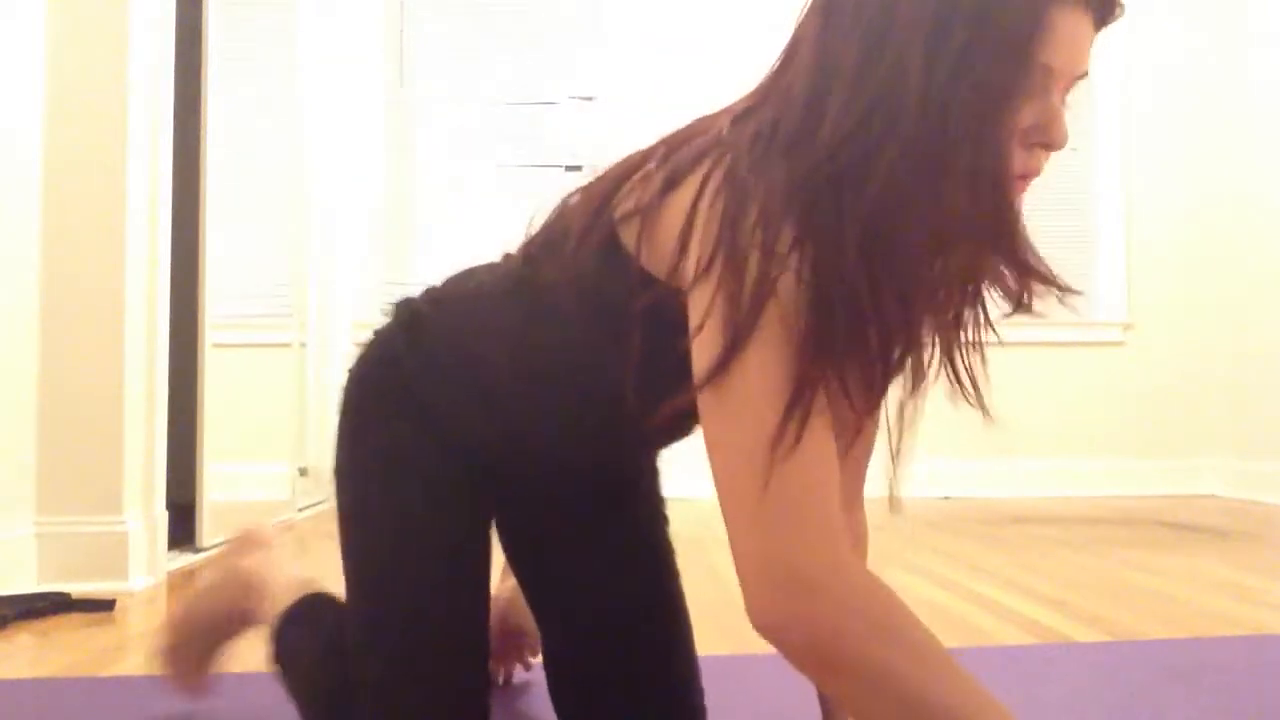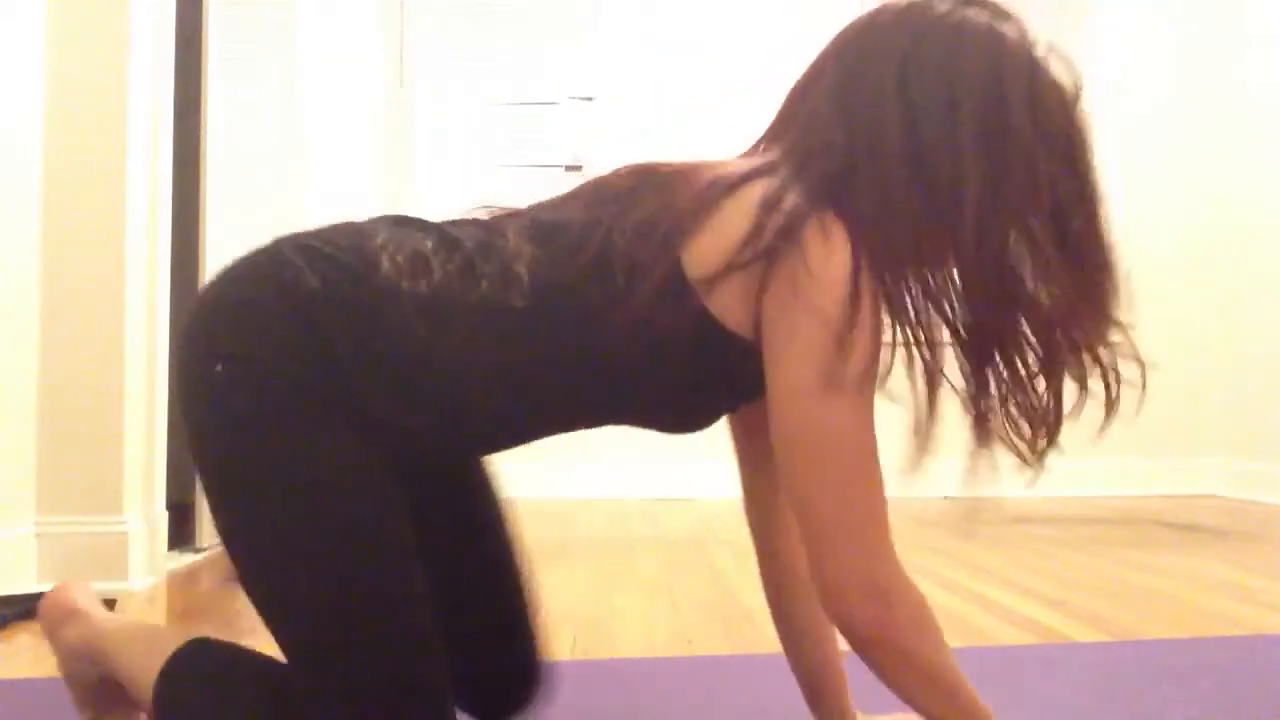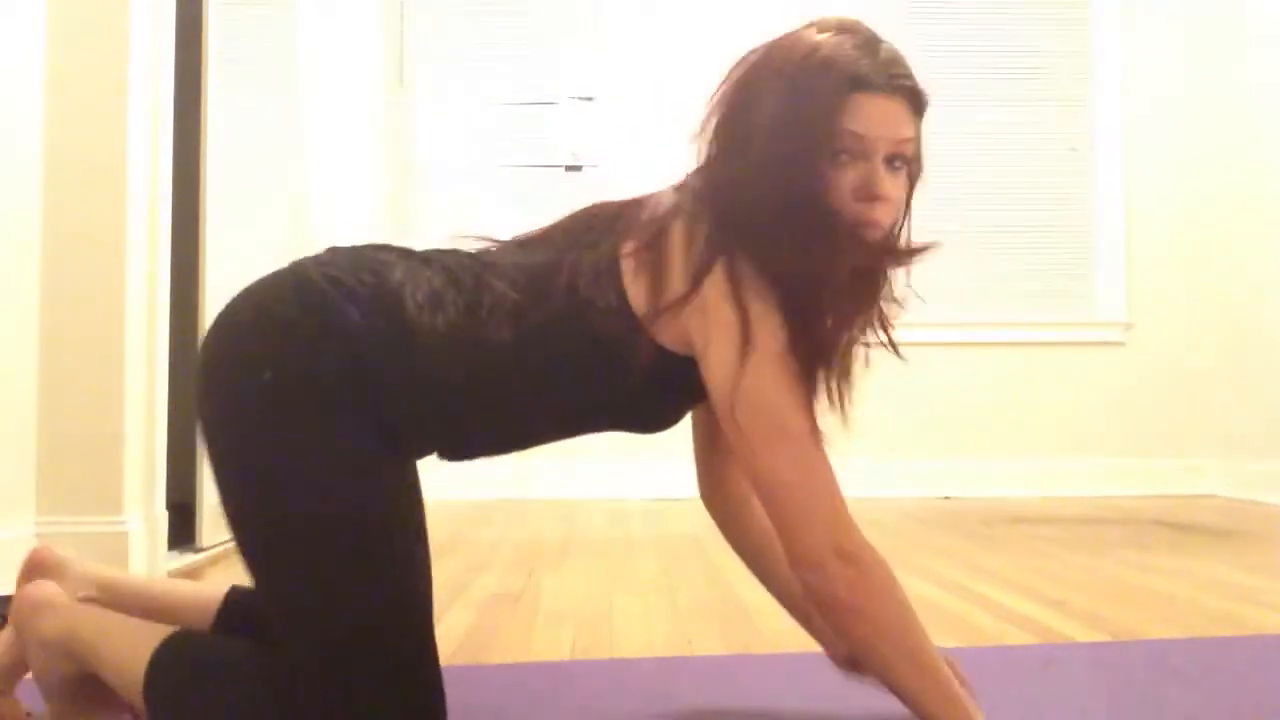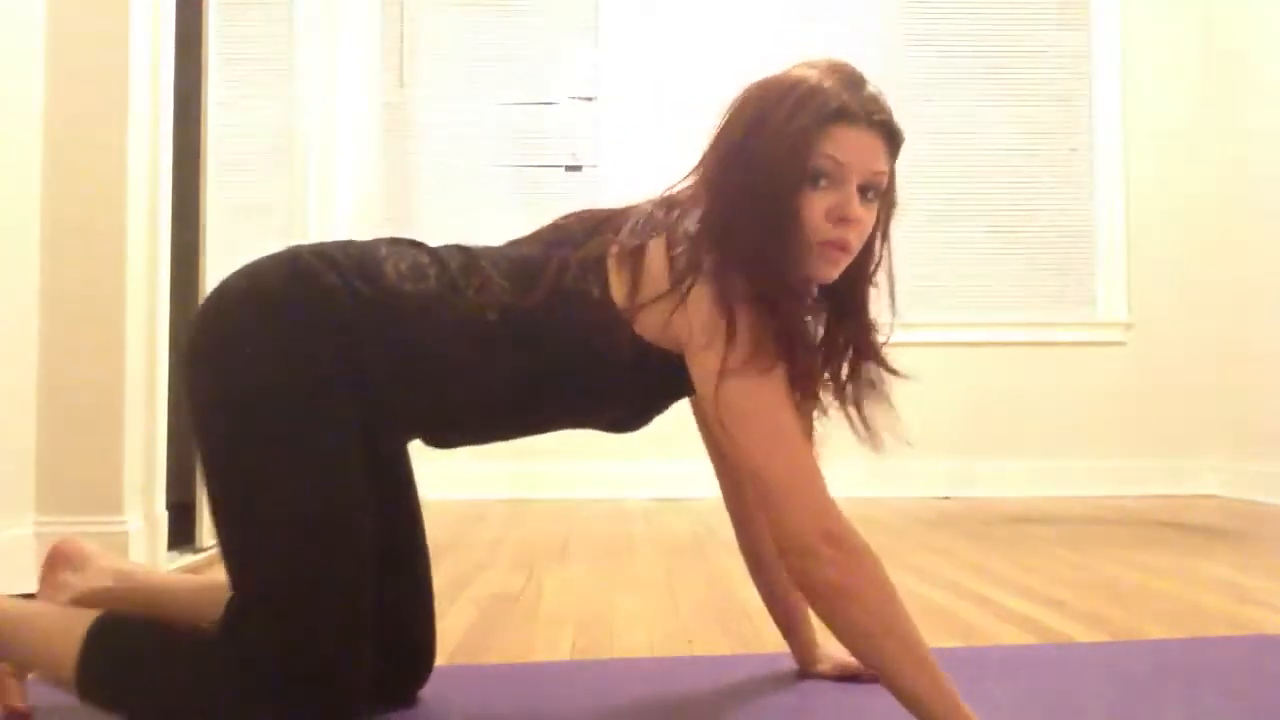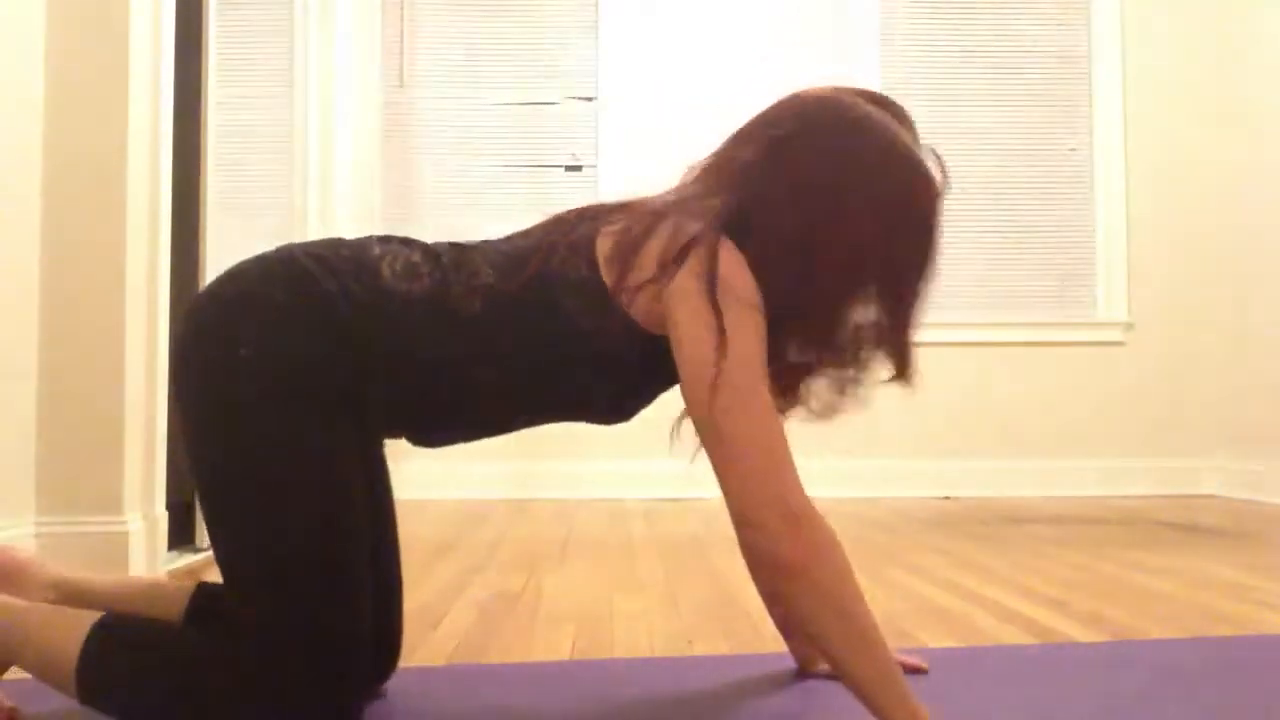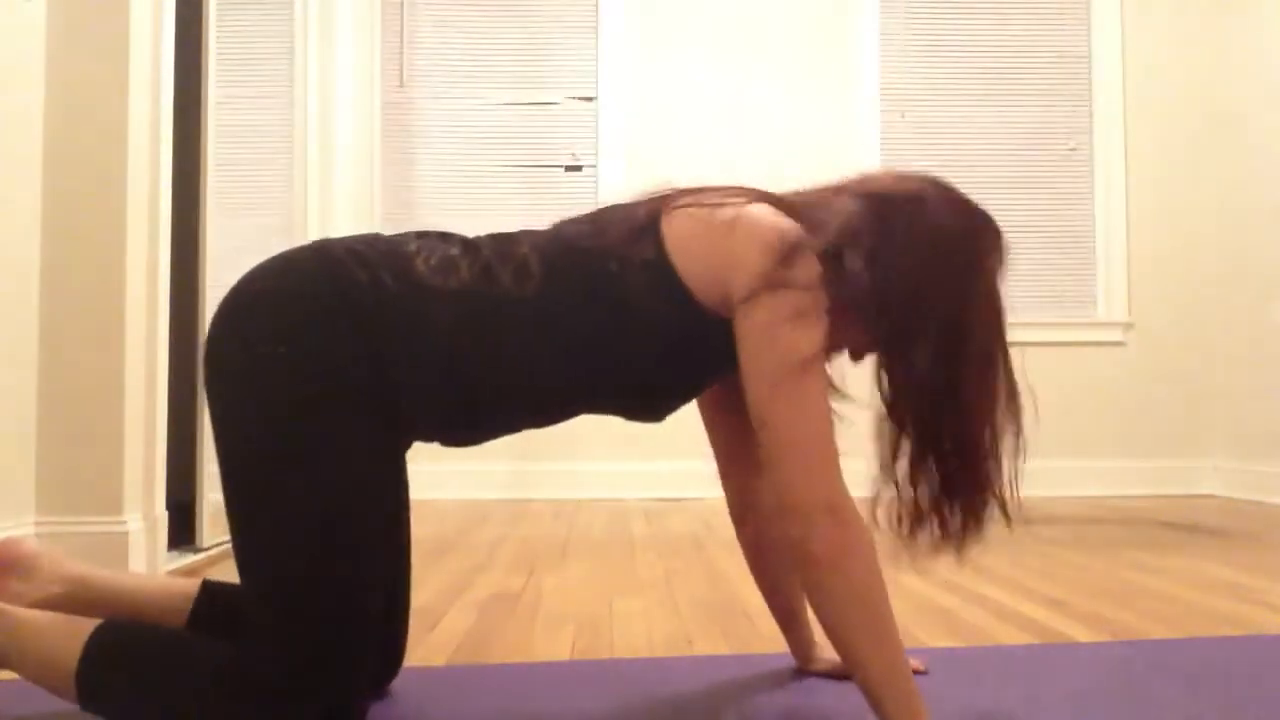
dt=0.4s
person 1, frame 1
left shoulder: (890, 235)
right shoulder: (749, 208)
left elbow: (824, 515)
right elbow: (799, 589)
right hip: (423, 411)
left ankle: (507, 611)
right ankle: (266, 585)
person 1, frame 2
left shoulder: (777, 223)
right shoulder: (817, 252)
left elbow: (787, 520)
right elbow: (856, 582)
left hip: (391, 376)
right hip: (279, 360)
left ankle: (301, 554)
person 1, frame 3
left shoulder: (713, 256)
right shoulder: (727, 275)
left elbow: (728, 485)
right elbow: (834, 558)
left hip: (335, 363)
right hip: (291, 367)
left ankle: (84, 589)
person 1, frame 4
left shoulder: (731, 281)
right shoulder: (709, 282)
left elbow: (753, 494)
right elbow: (820, 544)
left hip: (335, 356)
right hip: (278, 346)
left ankle: (97, 589)
person 1, frame 5
left shoulder: (699, 255)
right shoulder: (709, 267)
left elbow: (760, 510)
right elbow: (783, 527)
left hip: (309, 352)
right hip: (266, 349)
person 1, frame 6
left shoulder: (744, 272)
right shoulder: (778, 258)
left elbow: (754, 489)
right elbow: (817, 517)
left hip: (340, 352)
right hip: (301, 346)
